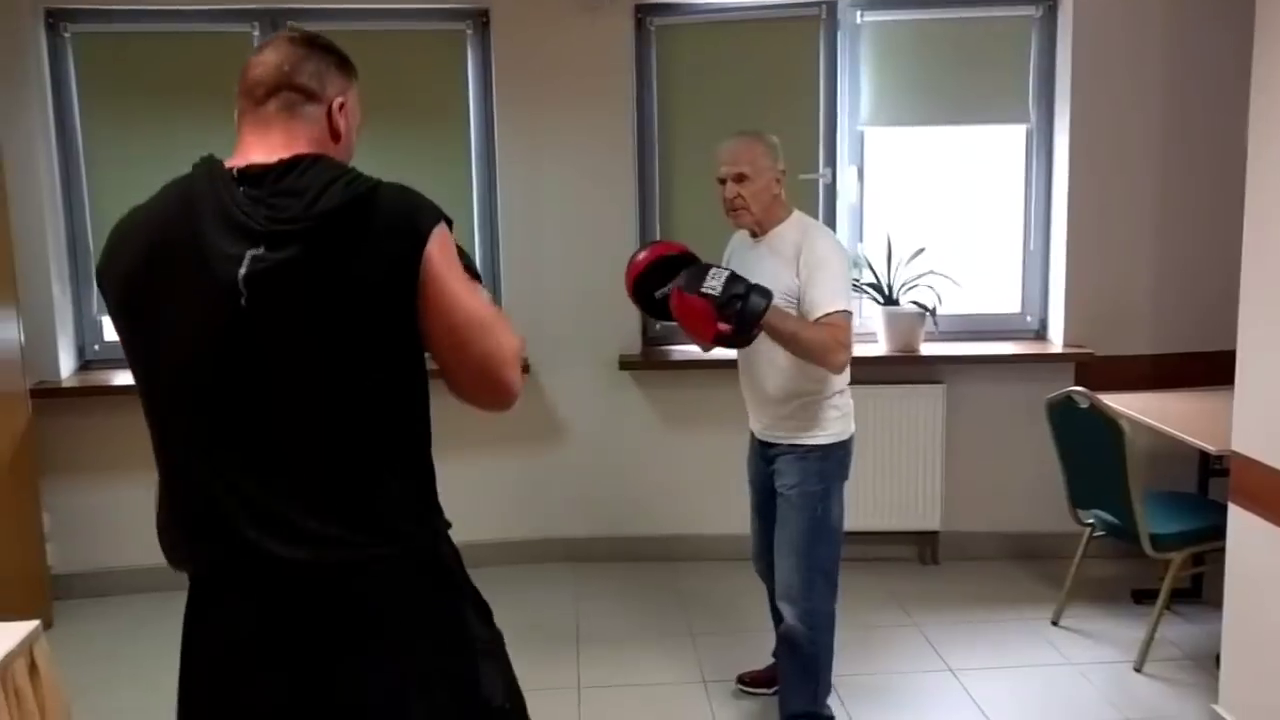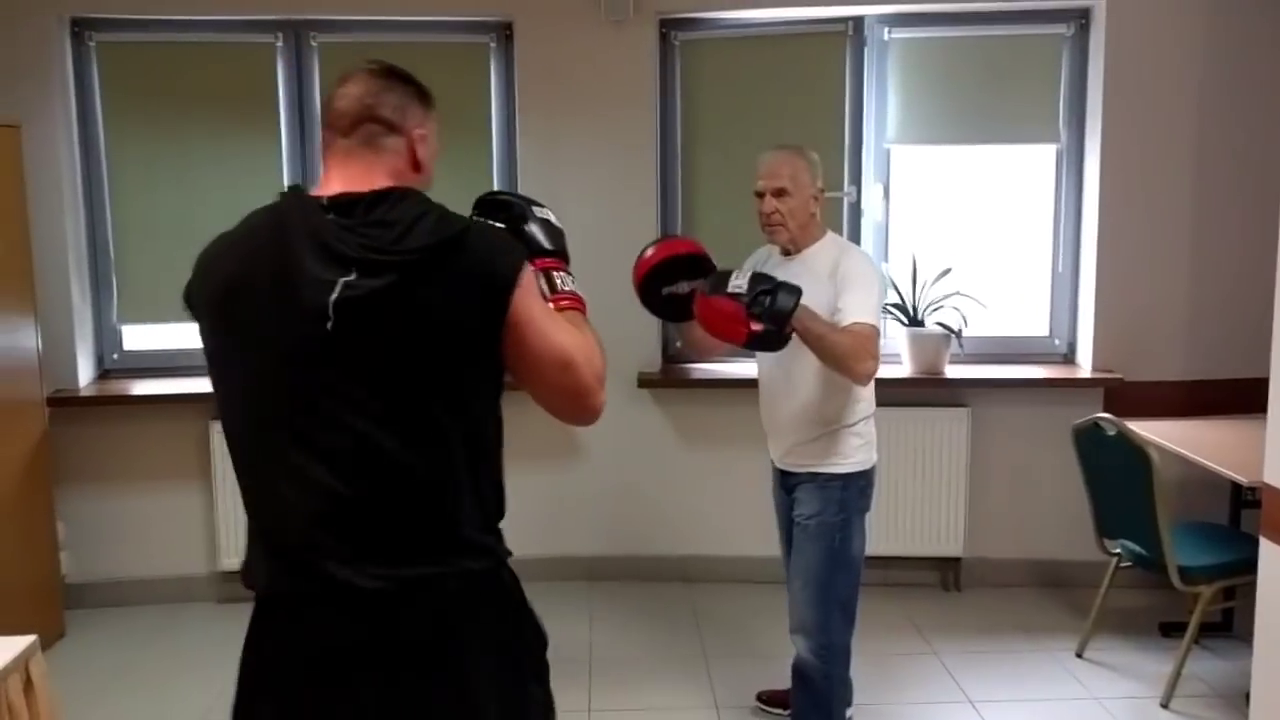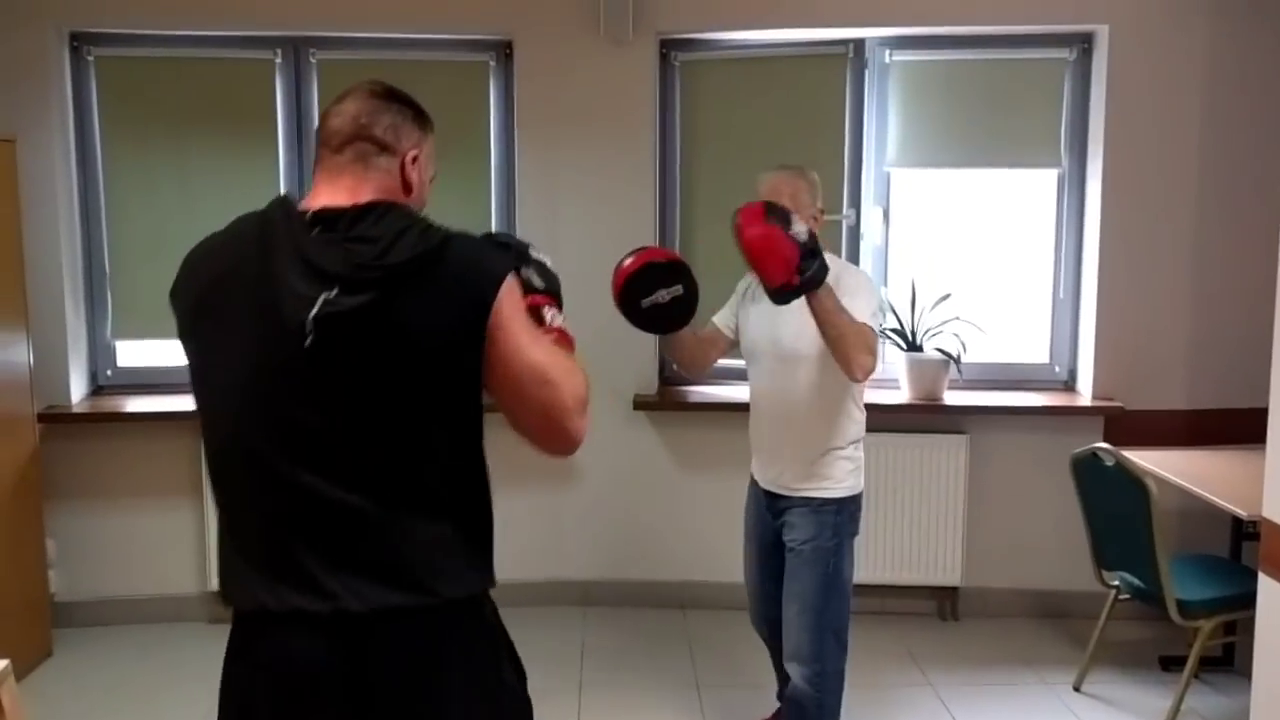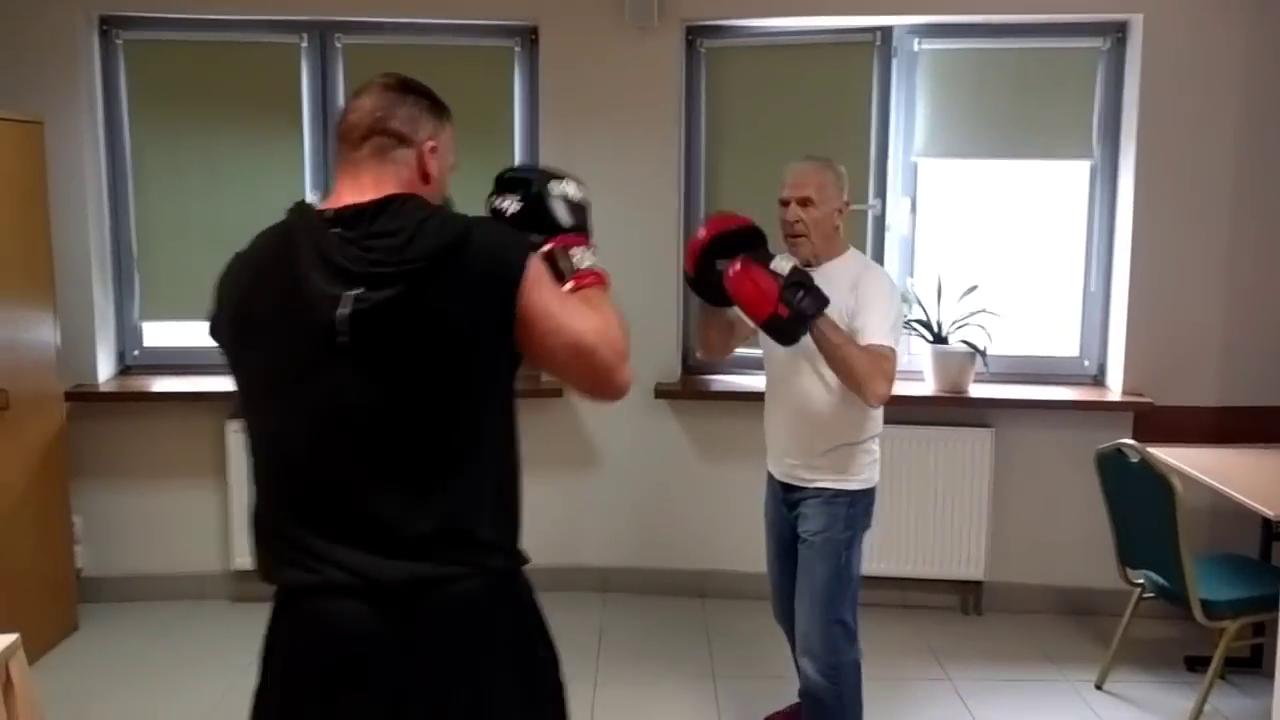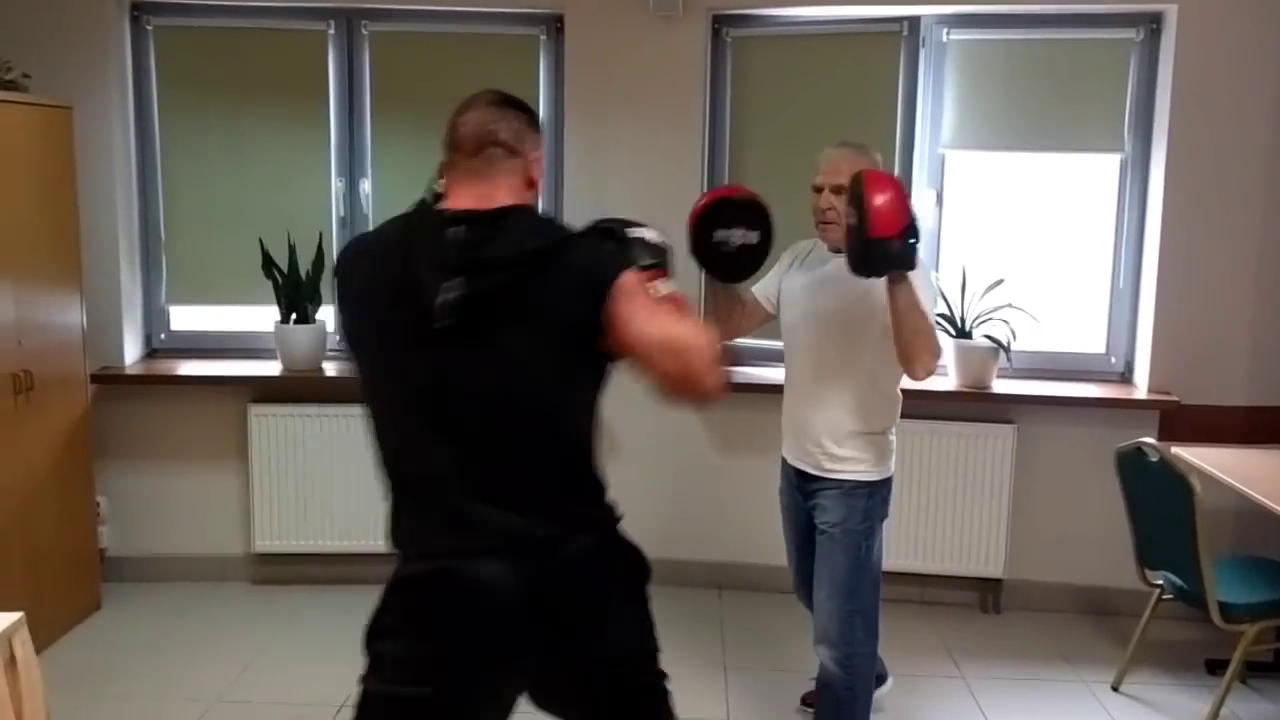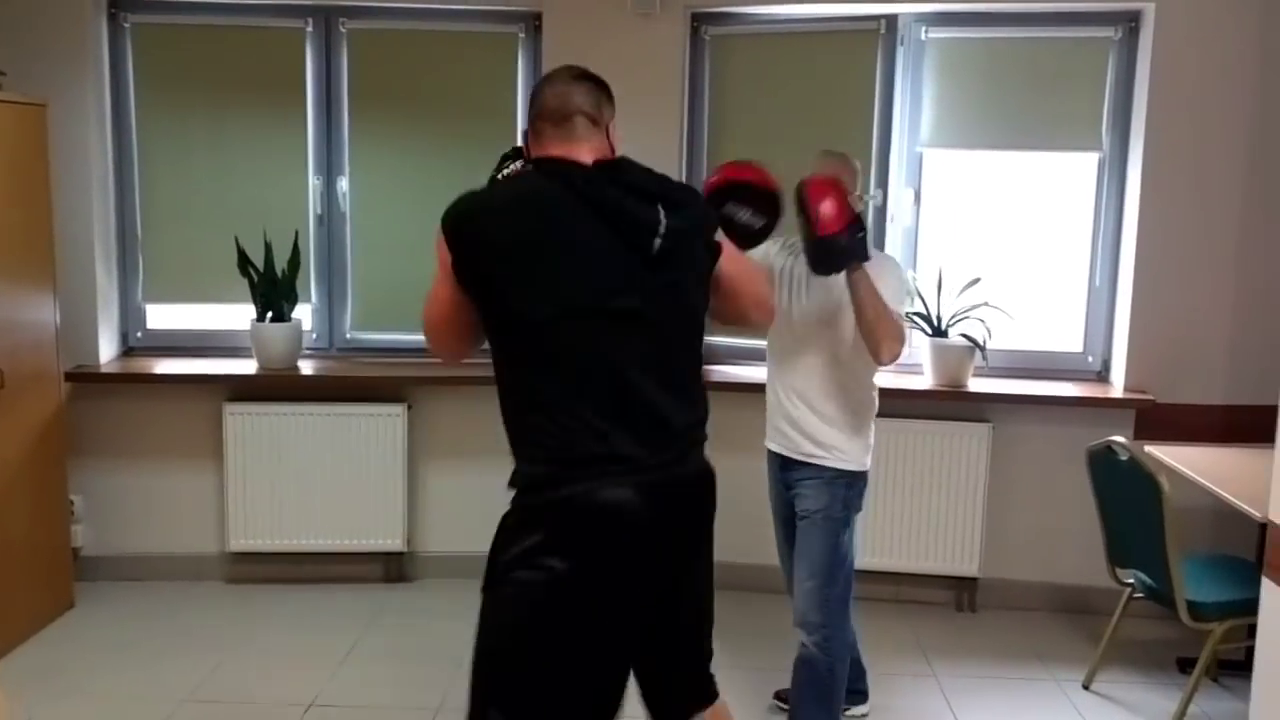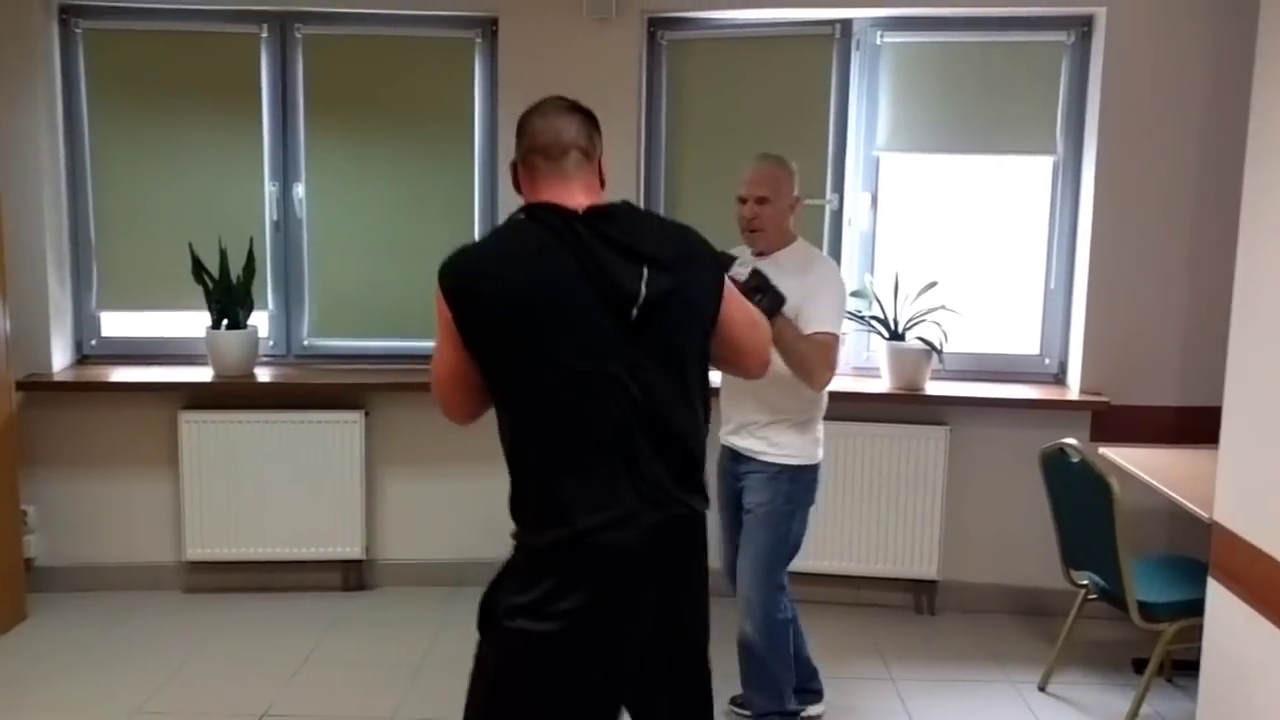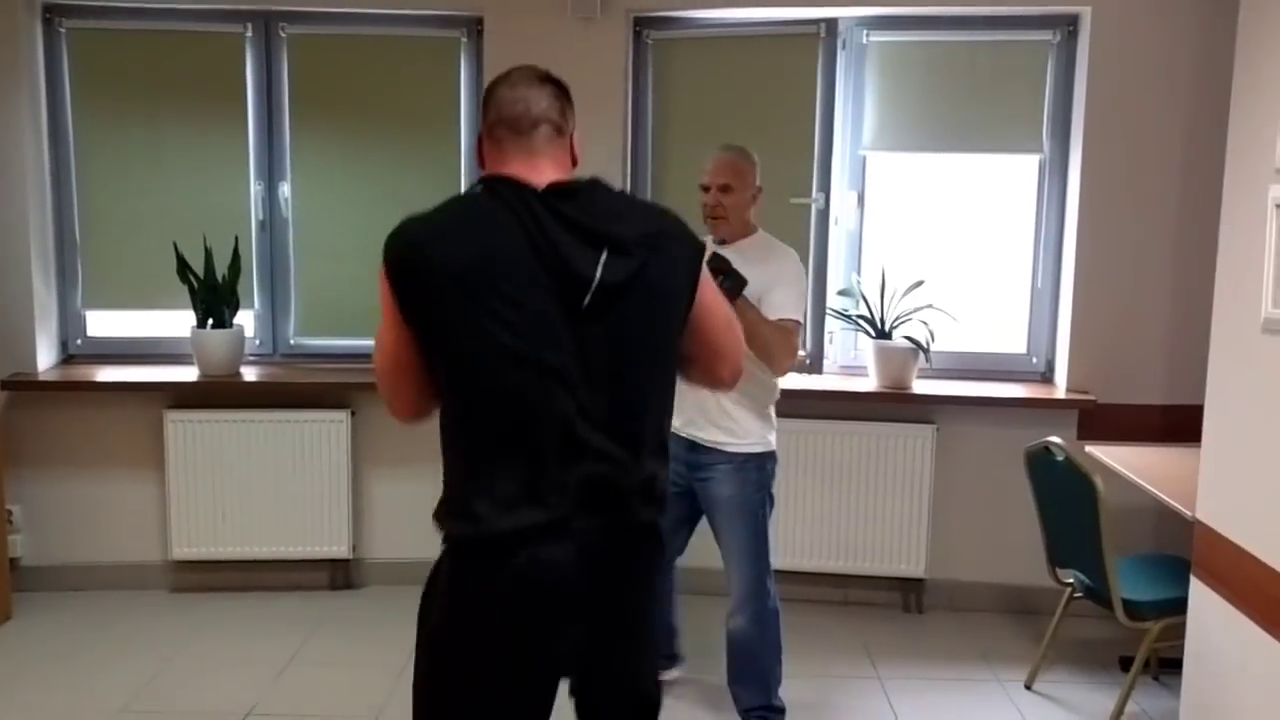
dt=0.3s
person 1, frame 1
left shoulder: (137, 240)
right shoulder: (396, 224)
right elbow: (498, 380)
right wrist: (447, 264)
left hip: (237, 602)
right hip: (392, 590)
person 1, frame 2
left shoulder: (227, 264)
right shoulder: (480, 257)
right elbow: (582, 396)
right wrist: (550, 269)
left hip: (303, 624)
right hip: (457, 615)
person 1, frame 3
left shoulder: (209, 274)
right shoulder: (465, 273)
right elbow: (562, 427)
right wrist: (540, 304)
left hip: (277, 645)
right hip: (436, 644)
person 1, frame 4
left shoulder: (249, 277)
right shoulder: (490, 258)
right elbow: (608, 371)
right wrist: (572, 242)
left hip: (319, 625)
right hip: (471, 616)
person 1, frame 5
left shoulder: (368, 266)
right shoulder: (585, 269)
right elbow: (702, 376)
right wrist: (659, 291)
left hip: (447, 583)
right hip: (579, 567)
person 1, frame 6
left shoulder: (480, 220)
right shoulder: (681, 212)
left elbow: (448, 341)
right elbow: (758, 308)
left hip: (567, 514)
right hip: (678, 498)
person 1, frame 7
left shoulder: (480, 271)
right shoulder: (683, 252)
left elbow: (460, 404)
right elbow: (754, 358)
left hip: (568, 557)
right hip: (674, 540)
person 1, frame 8
left shoulder: (422, 247)
right shoulder: (660, 240)
left elbow: (407, 400)
right elbow: (725, 366)
left hip: (503, 556)
right hip: (625, 541)
person 2, frame 1
left shoulder: (816, 246)
right shoulder: (739, 247)
left elbow: (833, 352)
left wrist: (758, 310)
left hip: (813, 442)
right hip: (766, 437)
left knee: (803, 581)
right knee: (772, 567)
right ankle: (795, 663)
person 2, frame 2
left shoulder: (851, 266)
right shoulder: (762, 263)
left elbow: (861, 362)
right elbow: (711, 342)
left wrist: (794, 311)
left hip: (835, 470)
right hip: (788, 463)
left knee: (817, 612)
right knee: (806, 599)
person 2, frame 3
left shoulder: (848, 283)
right shoulder: (753, 286)
left elbow: (859, 363)
right elbow: (695, 361)
left wrist: (810, 286)
left hip: (823, 495)
right hip: (765, 486)
left knee: (810, 640)
right knee: (770, 622)
person 2, frame 4
left shoulder: (869, 283)
right shoulder: (773, 272)
left elbow: (875, 387)
right elbow: (715, 346)
left wrist: (817, 317)
right wrist: (713, 296)
left hip: (838, 487)
right hip: (782, 478)
left knee: (822, 632)
right knee: (791, 613)
person 2, frame 5
left shoulder: (897, 275)
right shoulder: (796, 260)
left elbow: (922, 364)
right elbow: (733, 324)
left wrist: (897, 275)
left hip: (853, 478)
right hip: (797, 465)
left knee: (839, 619)
right knee: (815, 596)
person 2, frame 6
left shoulder: (879, 270)
right shoulder: (780, 255)
left elbow: (886, 350)
left wrist: (854, 264)
left hip: (834, 463)
right hip: (784, 453)
left knee: (819, 602)
right knee: (810, 589)
person 2, frame 7
left shoulder: (817, 273)
right shoulder: (734, 264)
left elbow: (819, 373)
left wrist: (773, 310)
left hip: (784, 462)
right hip: (733, 450)
left knee: (758, 595)
right knee: (748, 582)
person 2, frame 8
left shoulder: (779, 263)
left elbow: (782, 357)
left wrist: (732, 294)
left hip: (739, 452)
right hip: (681, 440)
left knee: (748, 590)
right ankle: (657, 654)
